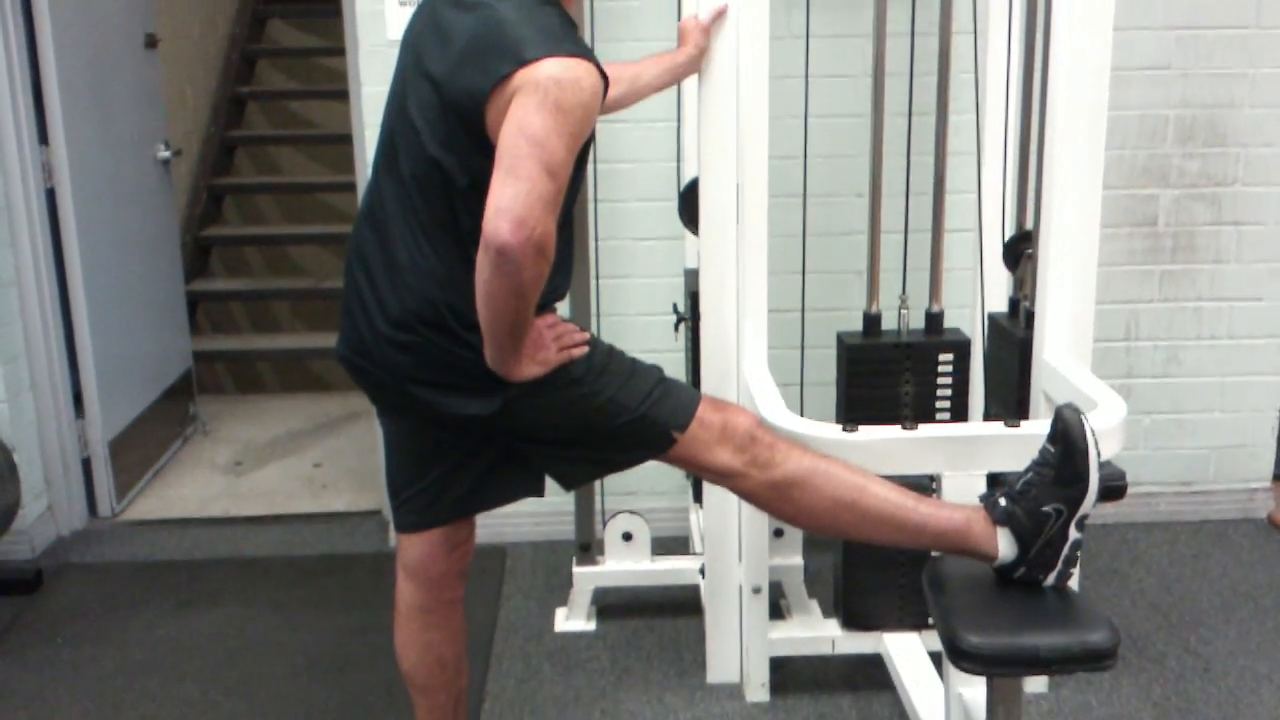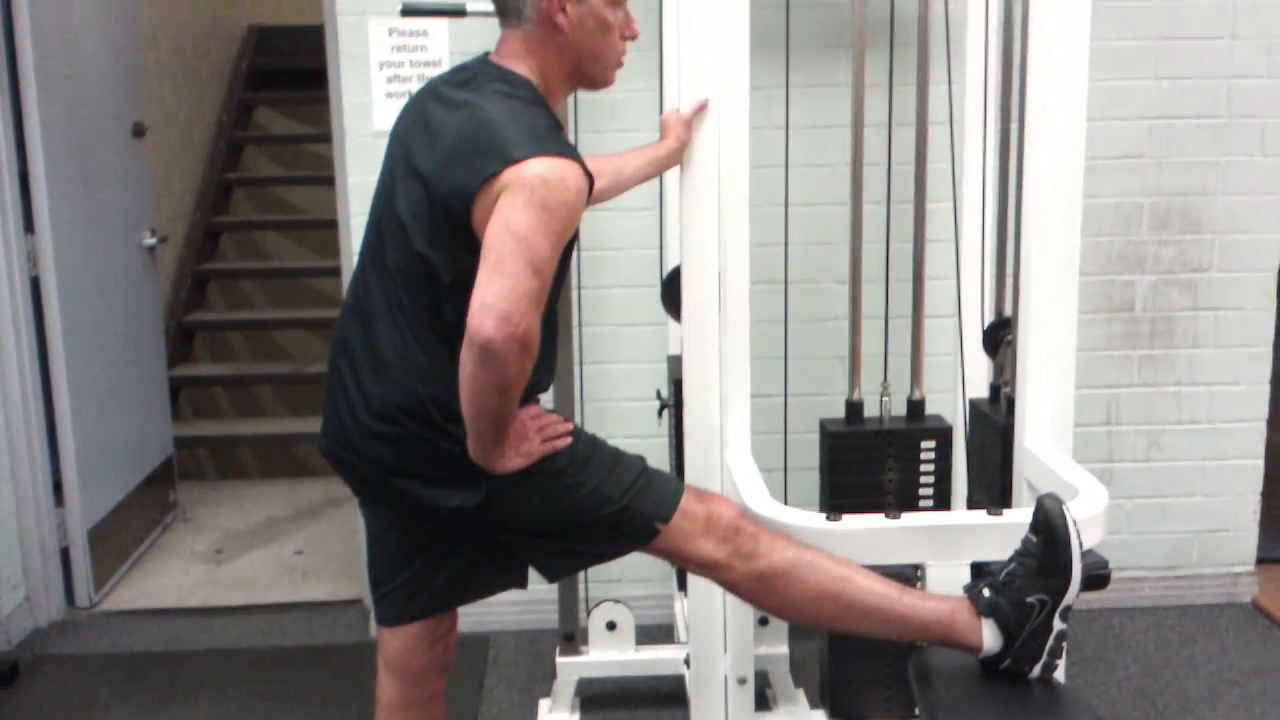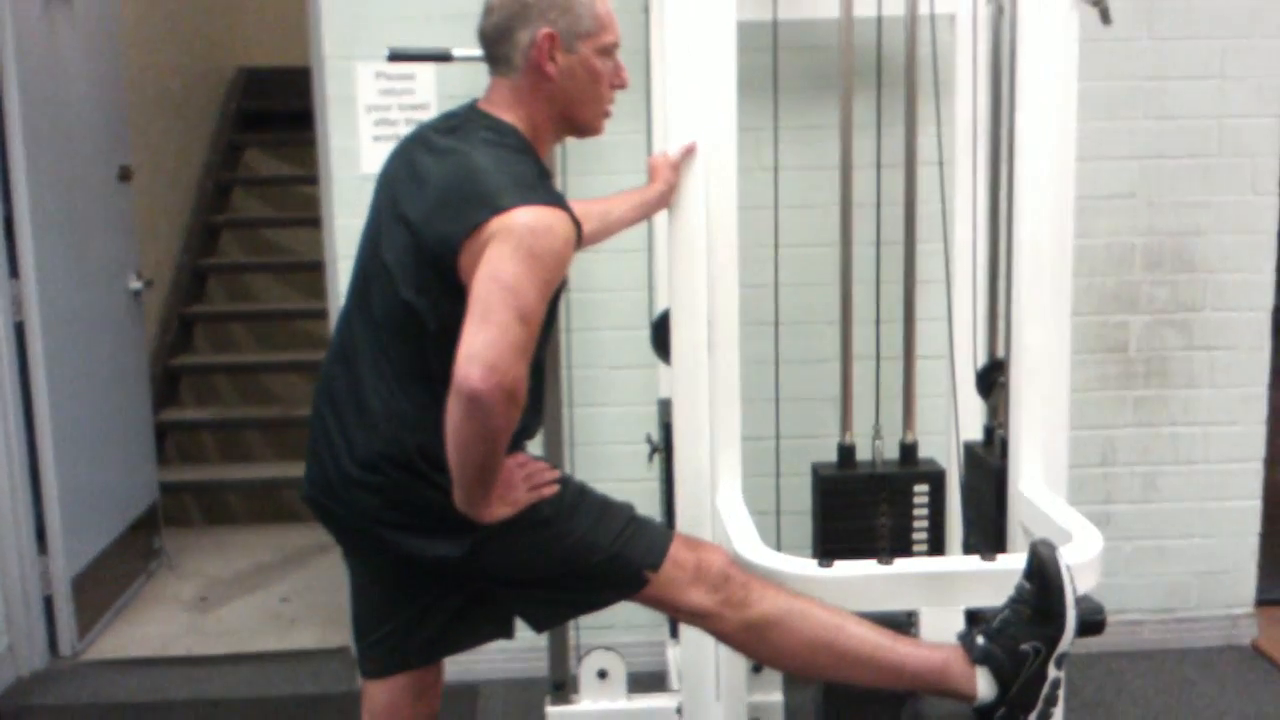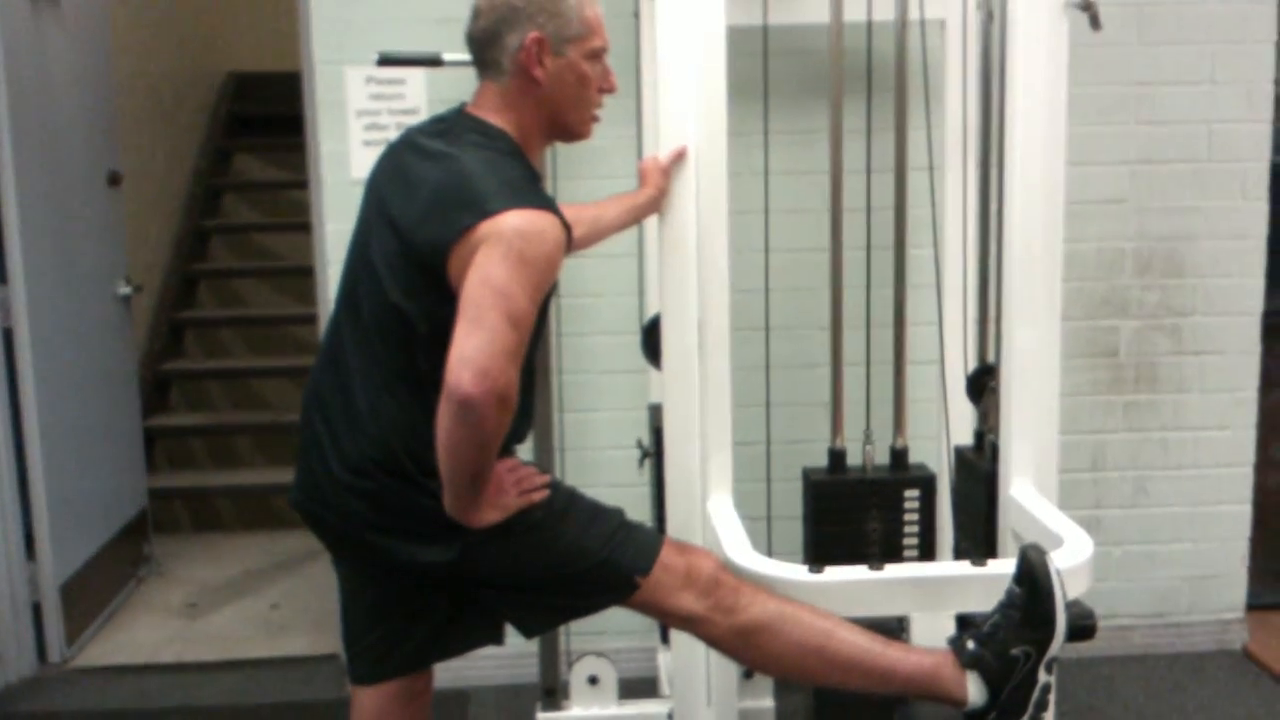
dt=0.7s
person 1, frame 1
right shoulder: (551, 66)
right elbow: (515, 236)
left wrist: (680, 62)
right wrist: (508, 352)
left hip: (394, 337)
right hip: (470, 343)
left knee: (432, 564)
right knee: (732, 443)
right ankle: (1003, 536)
person 1, frame 2
left shoulder: (450, 96)
right shoulder: (537, 167)
right elbow: (499, 333)
left wrist: (662, 155)
right wrist: (491, 447)
left hip: (379, 435)
right hip: (456, 443)
right knee: (717, 535)
right ankle: (985, 626)
person 1, frame 3
left shoulder: (437, 143)
right shoulder: (524, 211)
right elbow: (486, 383)
left wrist: (650, 199)
right wrist: (475, 498)
left hip: (362, 480)
right hip: (437, 489)
right knee: (707, 583)
person 1, frame 4
left shoulder: (424, 147)
right shoulder: (512, 215)
right elbow: (478, 387)
left wrist: (641, 202)
right wrist: (467, 503)
left hip: (352, 487)
right hip: (429, 498)
right knee: (698, 588)
